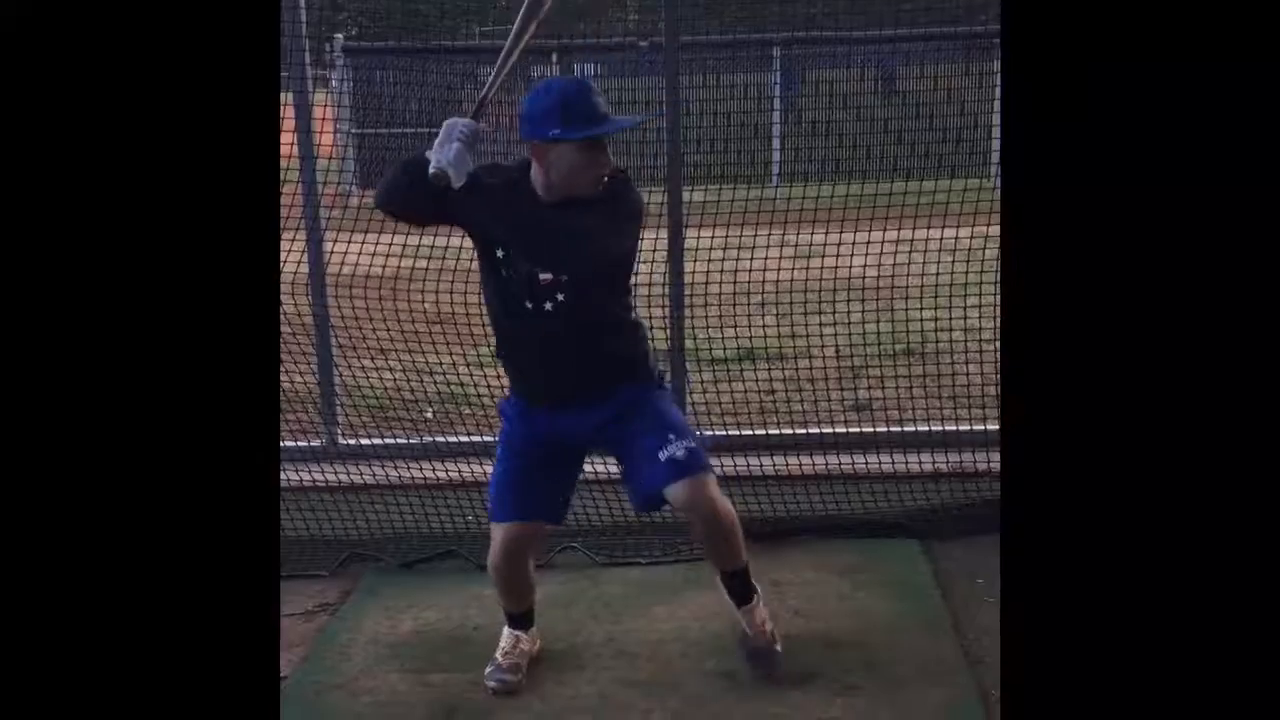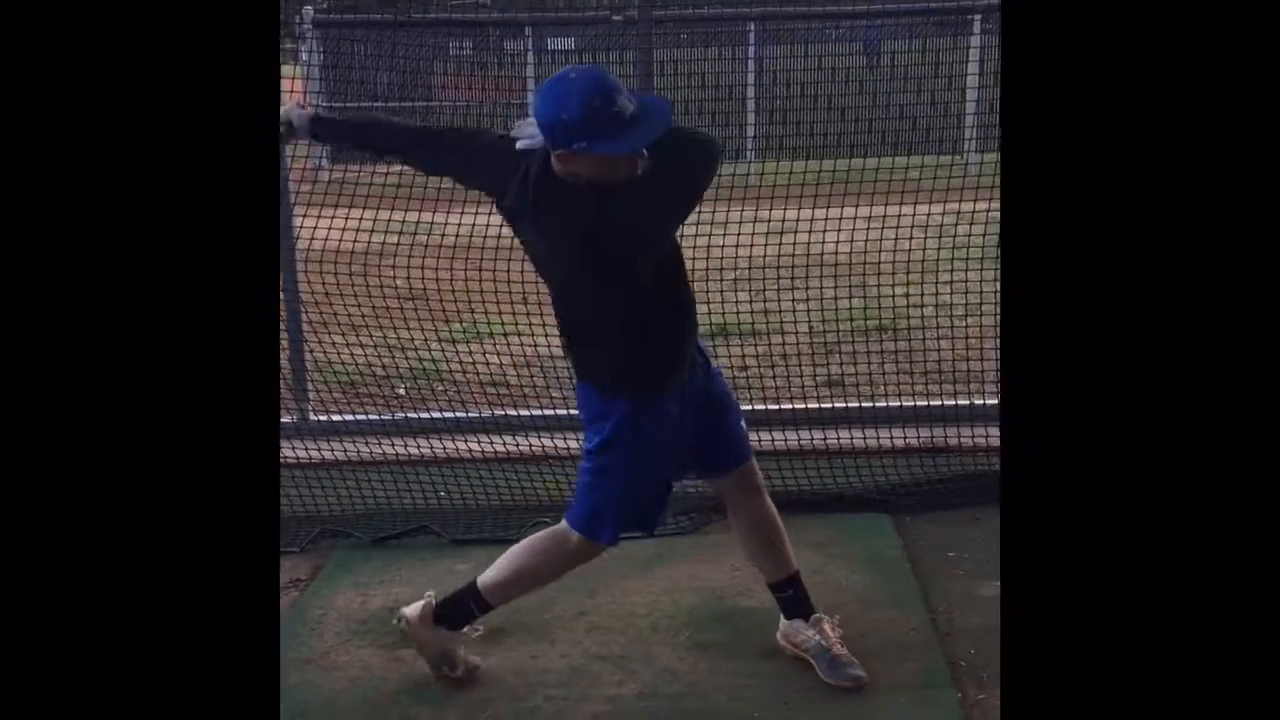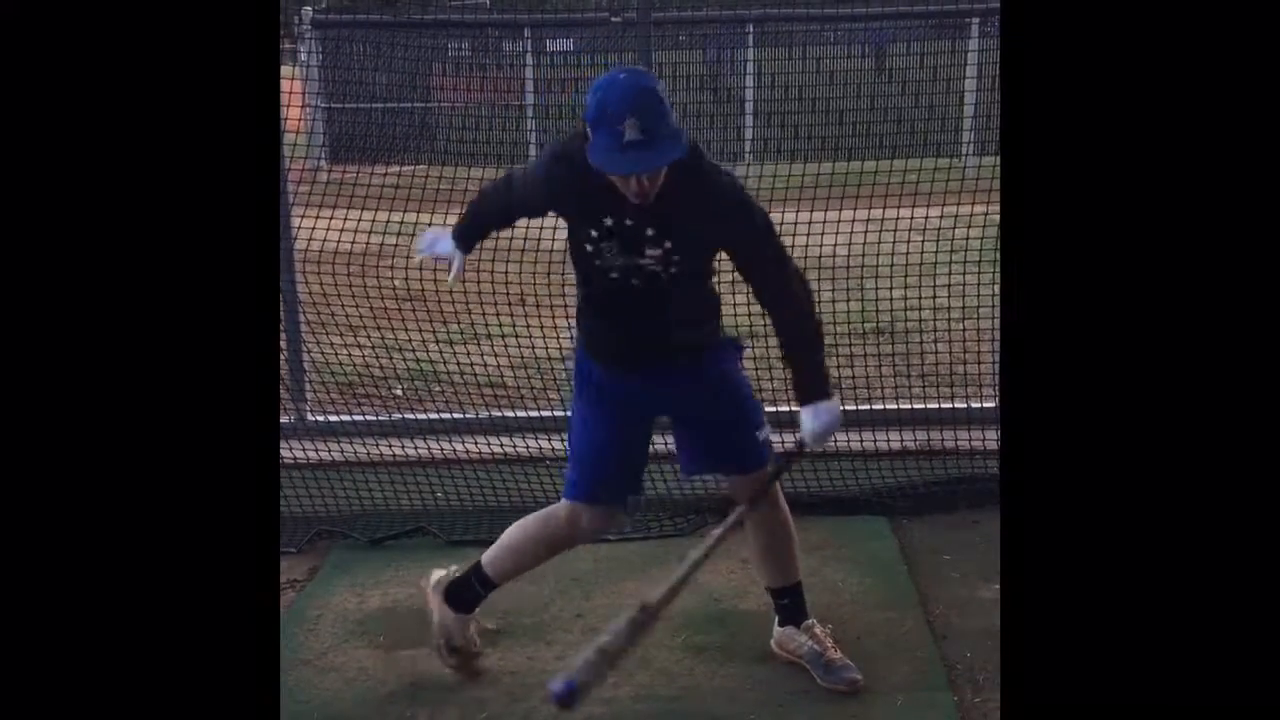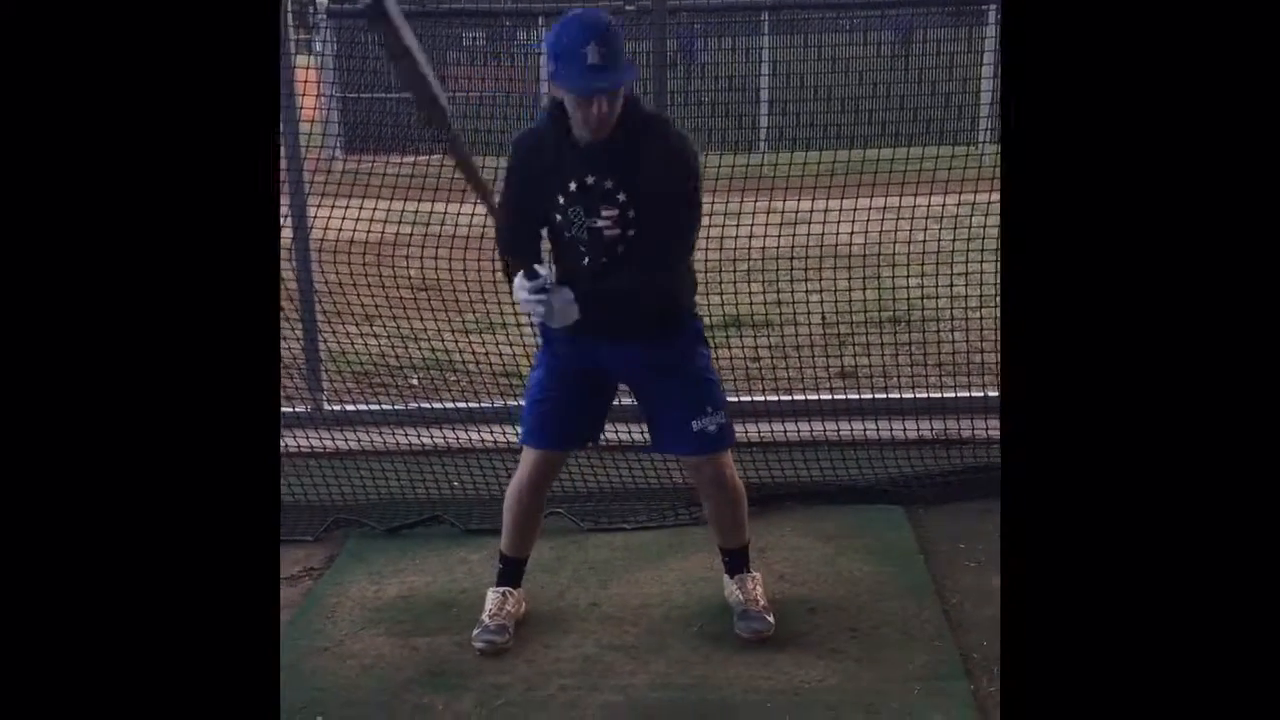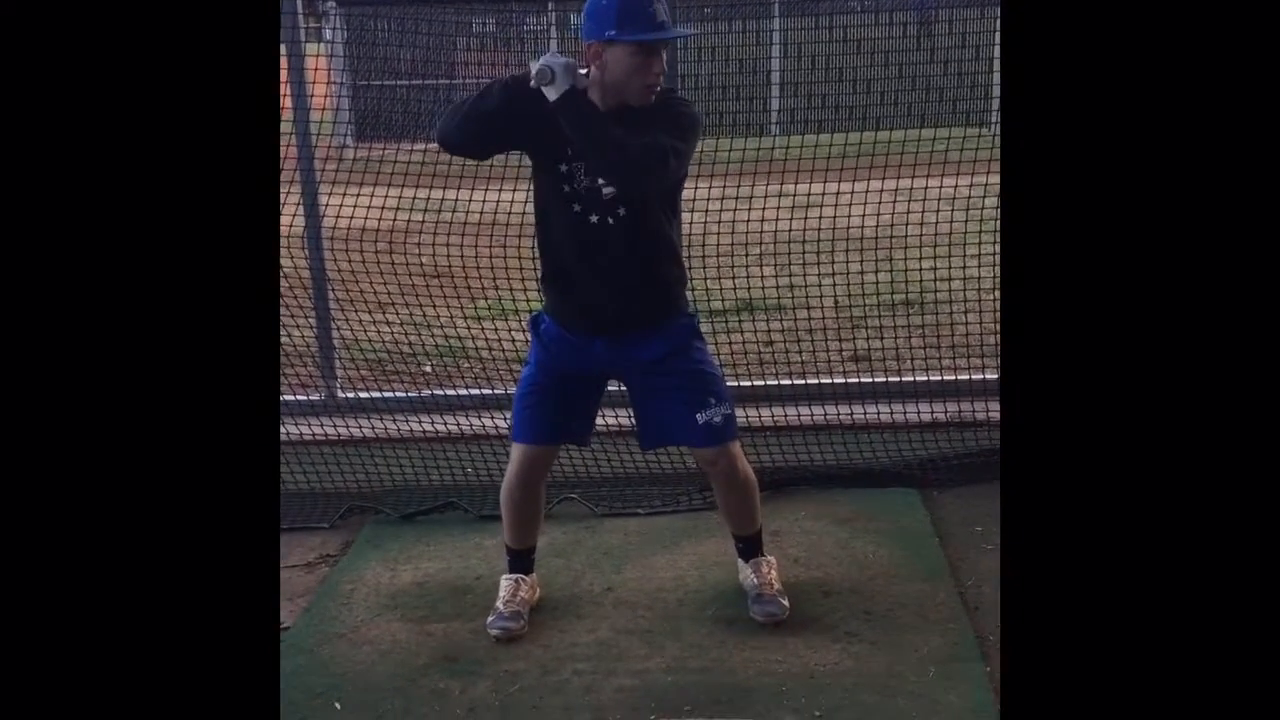
dt=1s
person 1, frame 1
left shoulder: (618, 200)
right shoulder: (496, 186)
left elbow: (566, 251)
right elbow: (392, 200)
left wrist: (467, 186)
right wrist: (435, 162)
left hip: (625, 388)
right hip: (538, 403)
left knee: (701, 500)
right knee: (510, 541)
left ankle: (746, 602)
right ankle: (520, 631)
person 1, frame 2
left shoulder: (516, 167)
right shoulder: (617, 220)
left elbow: (420, 143)
right elbow: (700, 152)
left wrist: (313, 122)
left hip: (678, 359)
right hip: (634, 392)
left knee: (742, 482)
right knee: (585, 535)
left ankle: (801, 622)
right ankle: (438, 619)
person 1, frame 3
left shoulder: (708, 188)
right shoulder: (566, 173)
left elbow: (781, 285)
right elbow: (505, 193)
left wrist: (815, 391)
right wrist: (459, 237)
left hip: (700, 353)
right hip: (613, 365)
left knee: (760, 485)
right knee: (586, 515)
left ankle: (794, 626)
right ankle: (456, 595)
person 1, frame 4
left shoulder: (667, 149)
right shoulder: (535, 149)
left elbow: (669, 261)
right elbow: (515, 229)
left wrist: (584, 299)
right wrist: (524, 275)
left hip: (663, 331)
right hip: (573, 329)
left knee: (712, 465)
right knee: (536, 465)
left ankle: (740, 577)
right ankle: (506, 589)
person 1, frame 5
left shoulder: (673, 117)
right shoulder: (546, 111)
left elbow: (639, 175)
right elbow: (454, 136)
left wrist: (567, 103)
right wrist: (527, 85)
left hip: (657, 327)
right hip: (568, 326)
left knee: (721, 454)
right knee: (527, 458)
left ankle: (754, 561)
right ankle: (519, 576)
